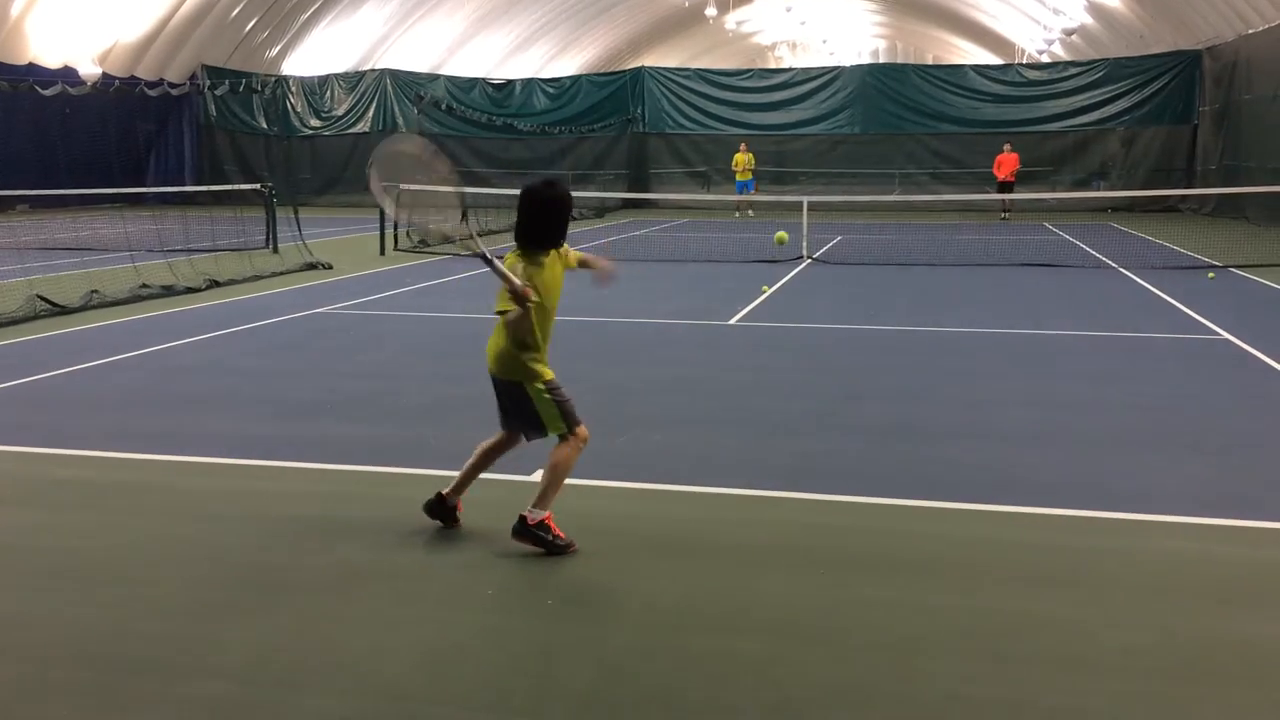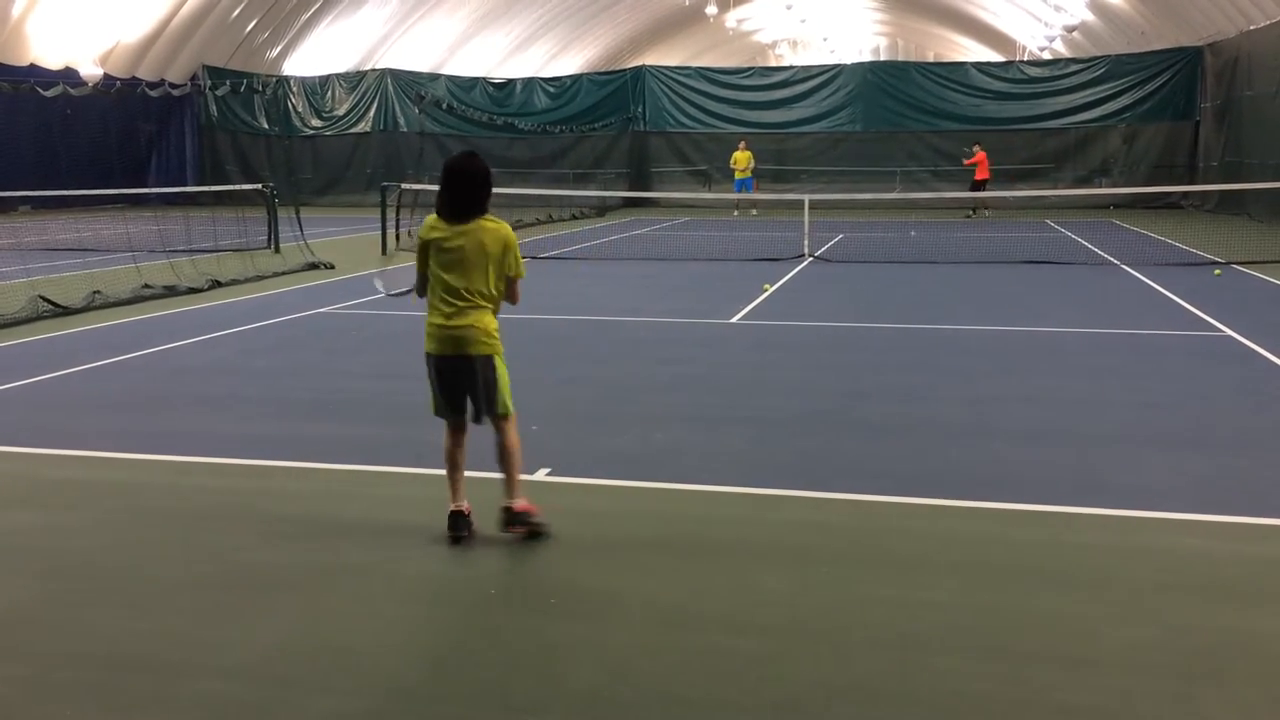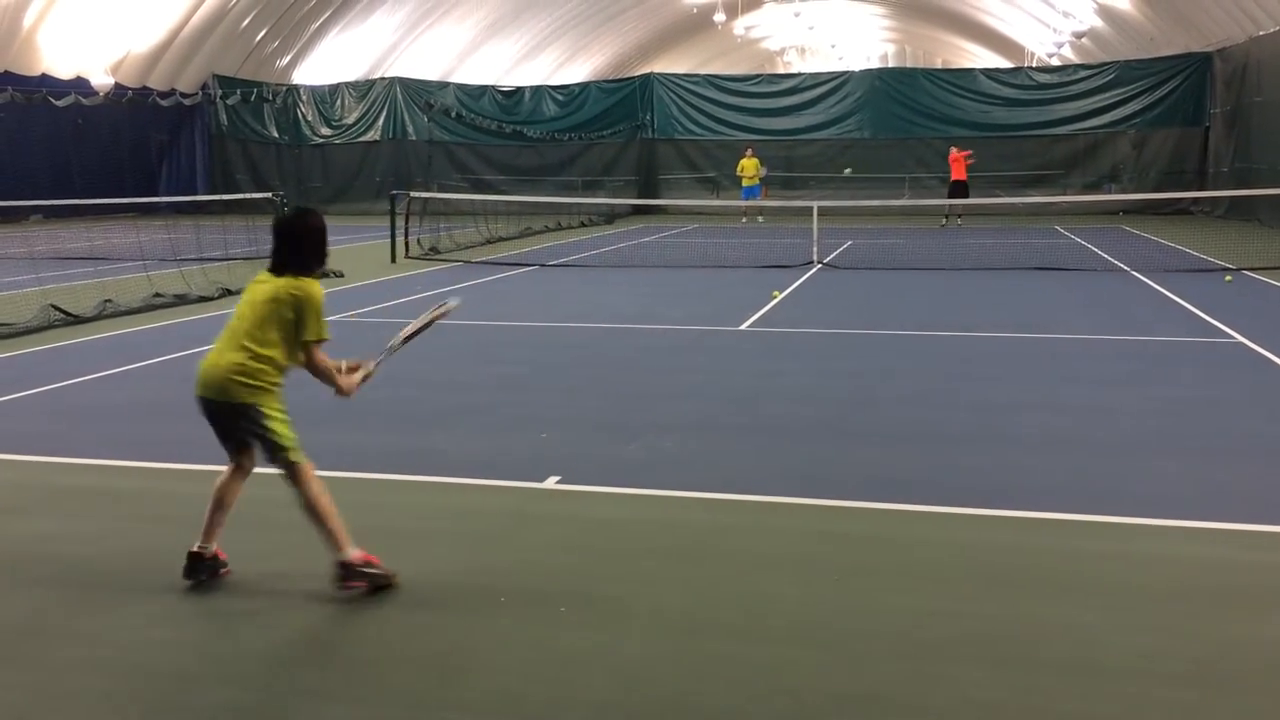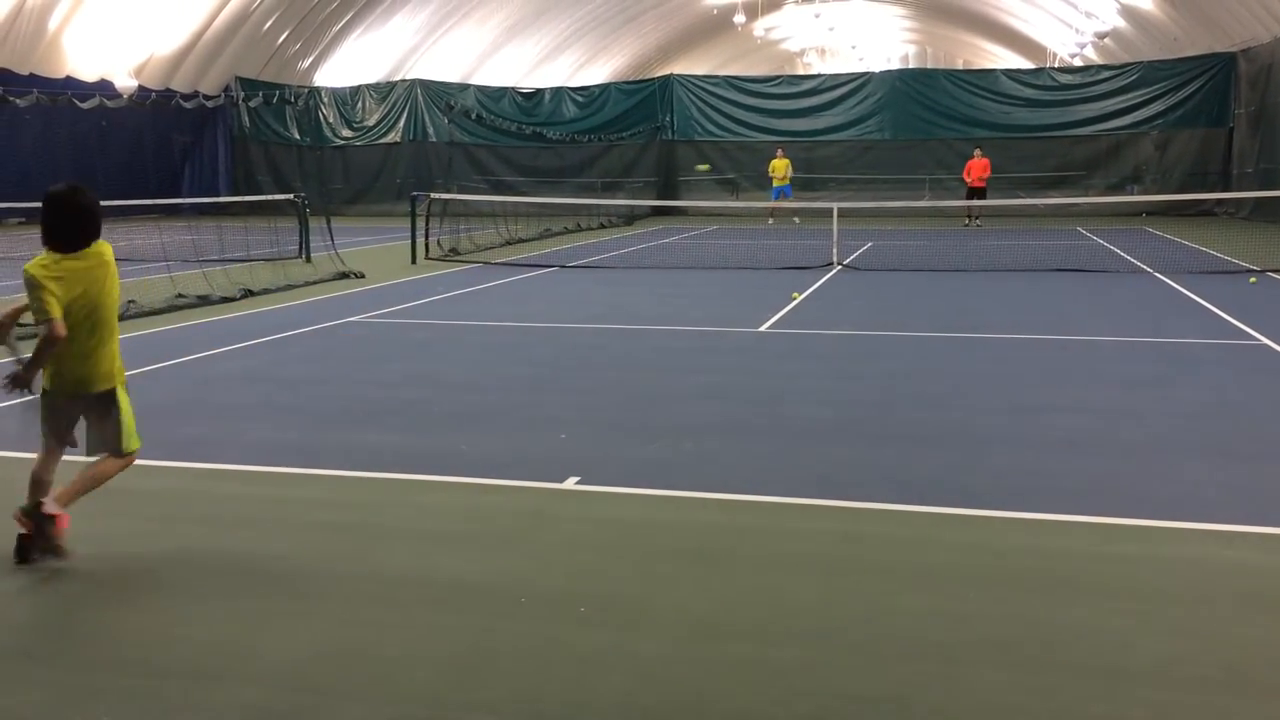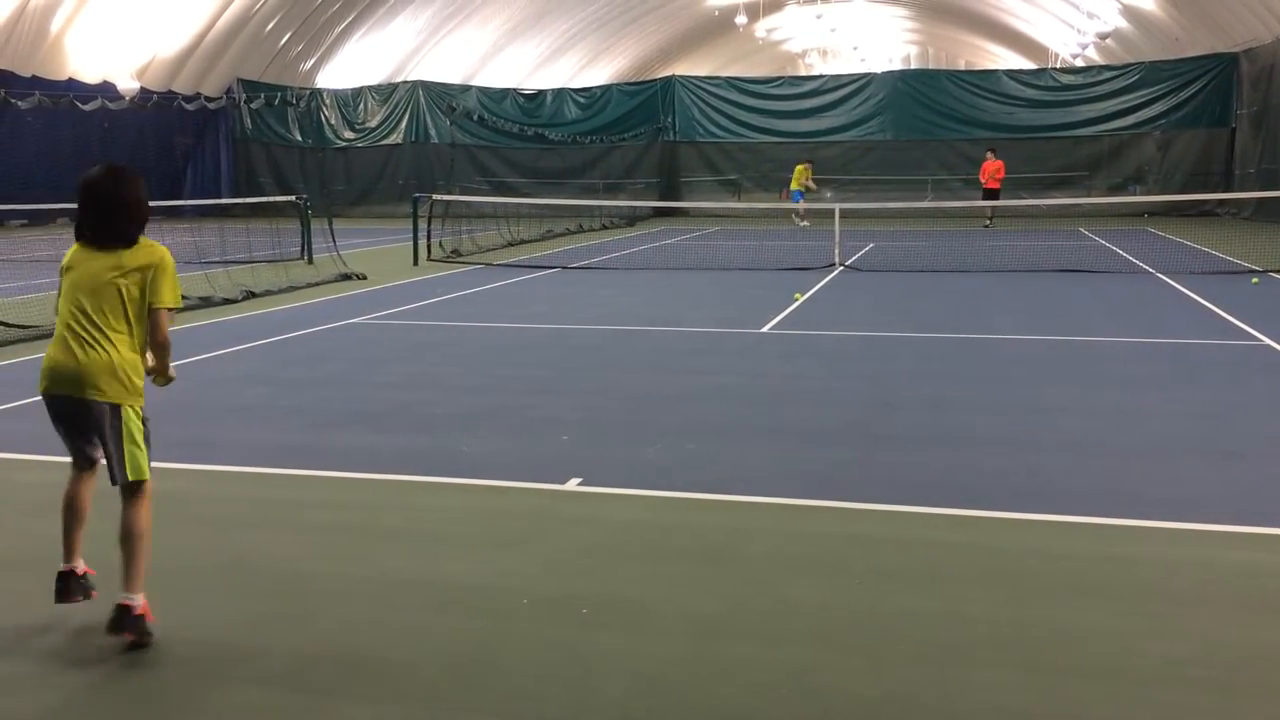
dt=1s
person 1, frame 1
left shoulder: (555, 253)
right shoulder: (523, 267)
left elbow: (574, 257)
right elbow: (511, 329)
left wrist: (594, 263)
right wrist: (522, 308)
left hip: (505, 363)
right hip: (522, 367)
left knee: (511, 436)
right knee: (575, 436)
left ankle: (446, 499)
right ankle: (535, 520)
person 1, frame 2
left shoulder: (431, 229)
right shoulder: (500, 233)
left elbow: (422, 289)
right elbow: (512, 297)
left hip: (439, 342)
right hip: (479, 341)
left knee: (455, 426)
right knee: (503, 421)
left ankle: (458, 508)
right ankle: (516, 506)
person 1, frame 3
left shoulder: (265, 282)
right shoulder: (307, 292)
right elbow: (312, 361)
left wrist: (336, 367)
right wrist: (344, 383)
left hip: (211, 381)
right hip: (246, 388)
left knee: (242, 463)
right knee: (301, 471)
left ankle: (203, 552)
right ankle: (351, 559)
person 1, frame 4
left shoulder: (38, 271)
right shoulder: (104, 254)
left elbow: (56, 333)
left hip: (62, 377)
right hip: (103, 376)
left knee: (51, 450)
right knee: (119, 457)
left ankle: (33, 531)
right ankle: (49, 508)
person 1, frame 5
left shoulder: (75, 255)
right shoulder: (153, 257)
left elbow: (75, 318)
right elbow: (158, 333)
right wrist: (161, 368)
left hip: (58, 377)
right hip: (107, 383)
left knee: (86, 465)
right knee: (137, 489)
left ankle: (72, 567)
right ankle: (130, 606)
